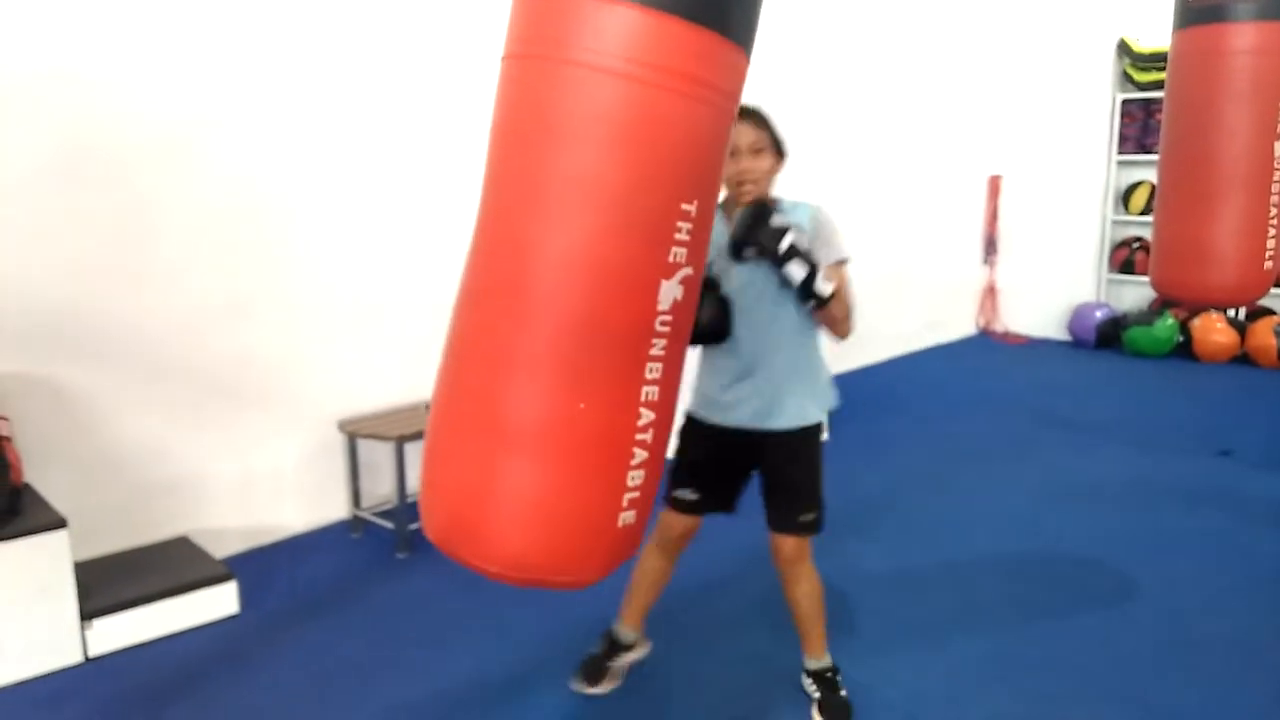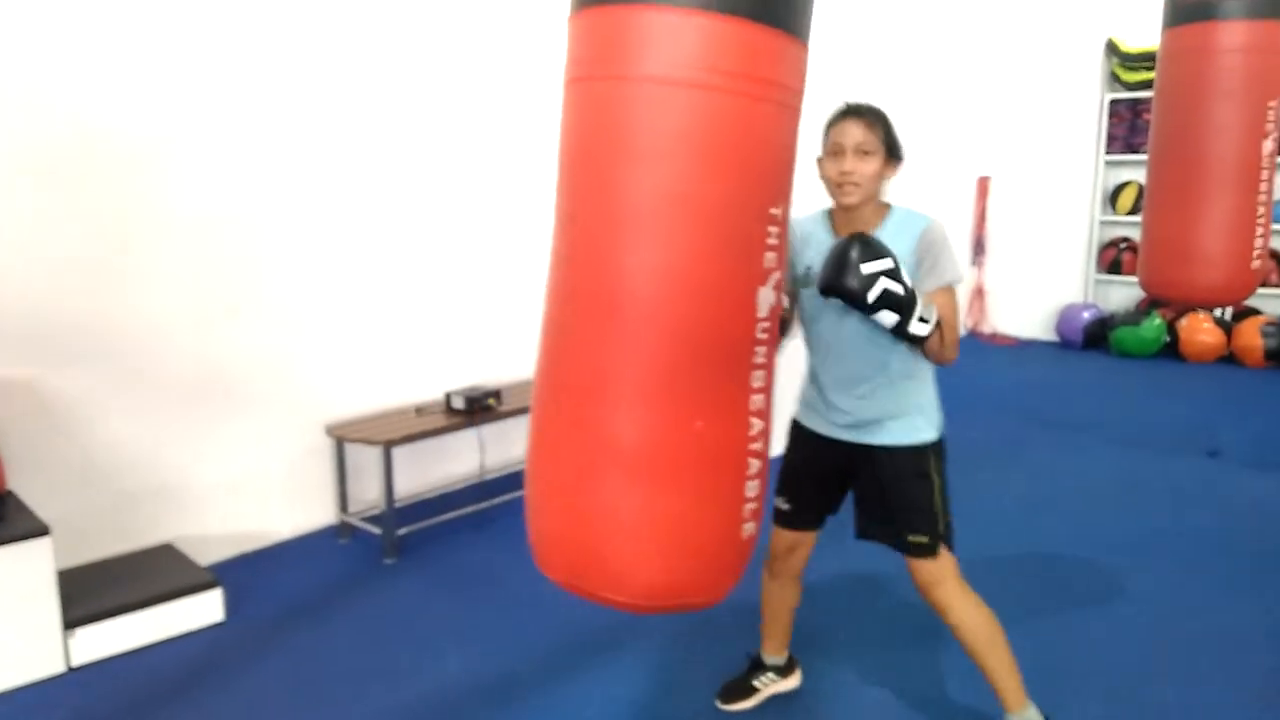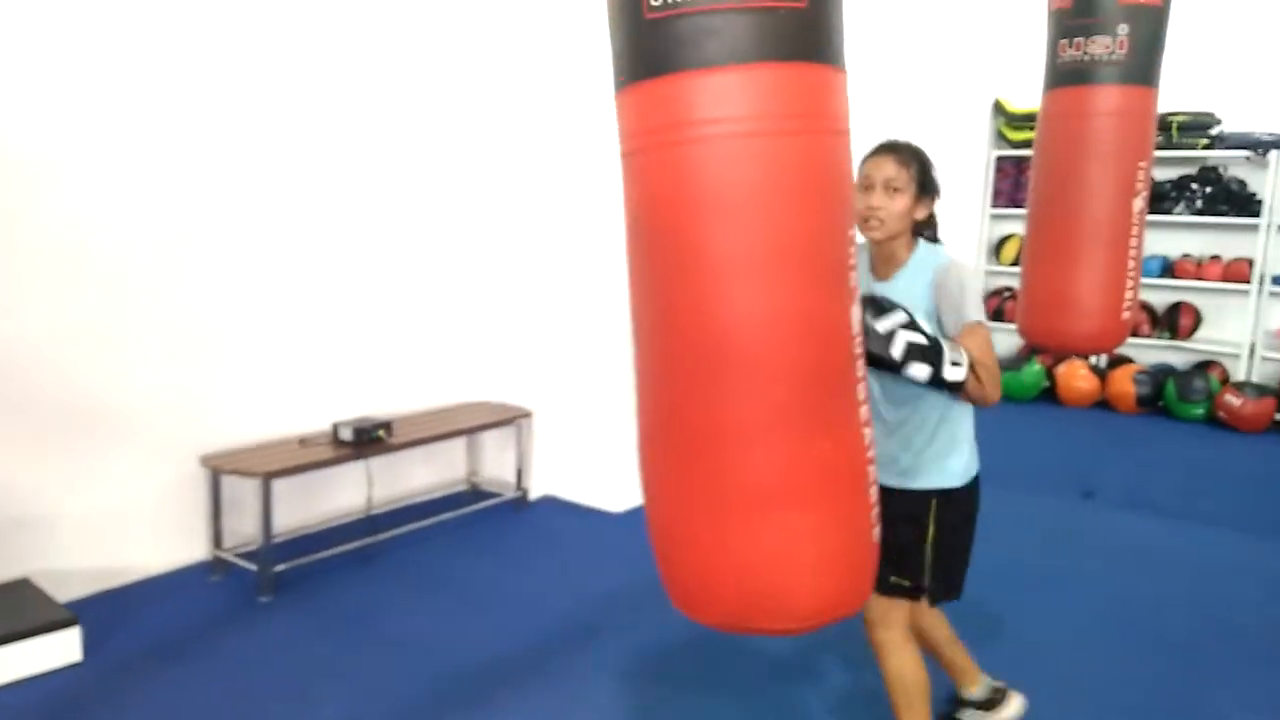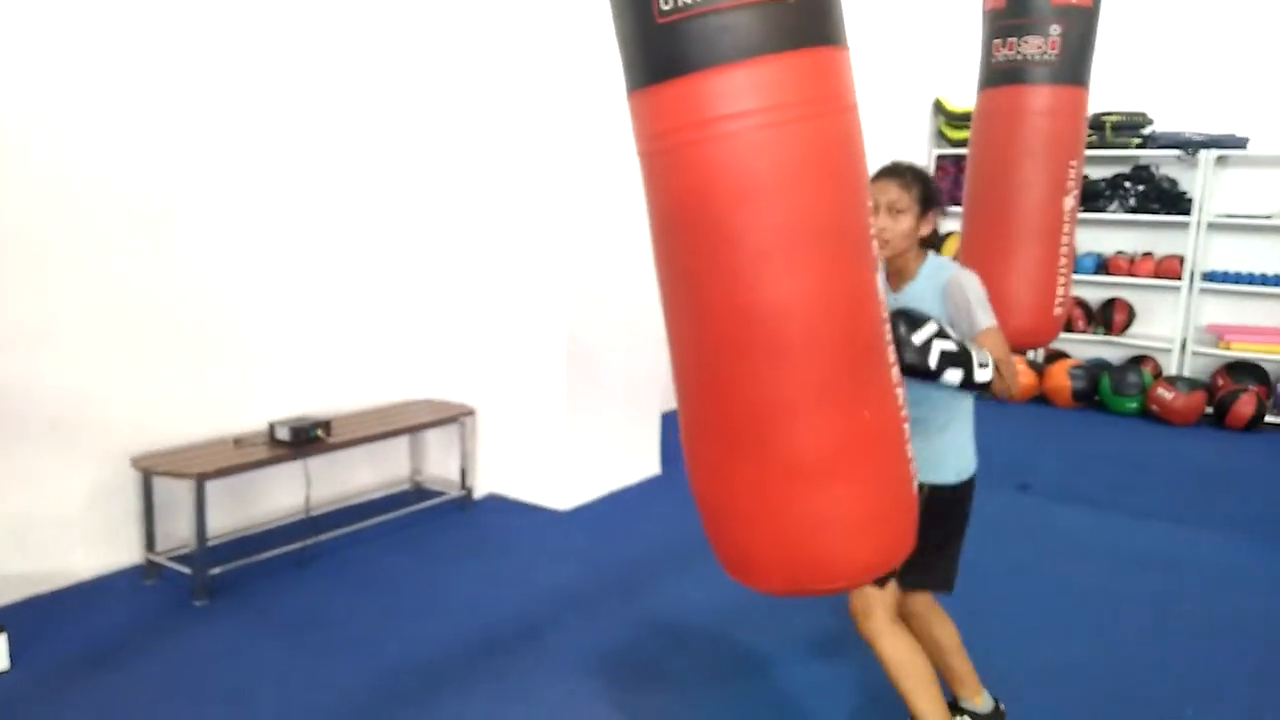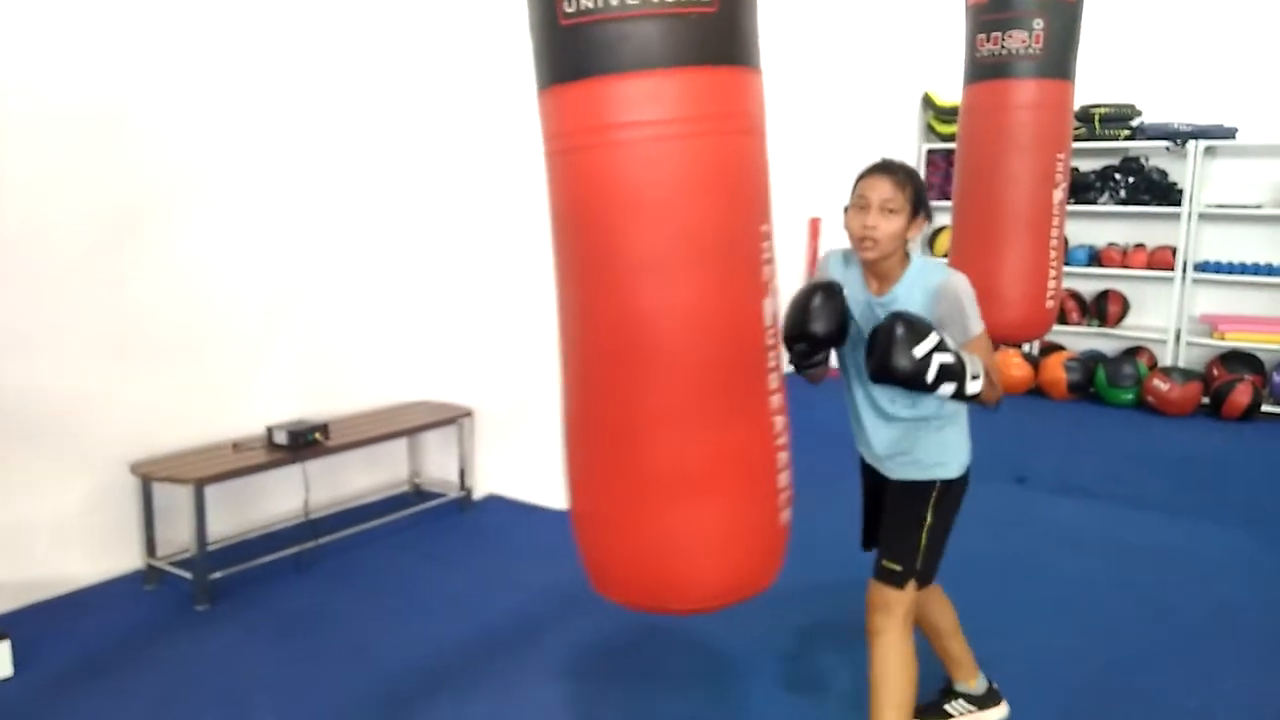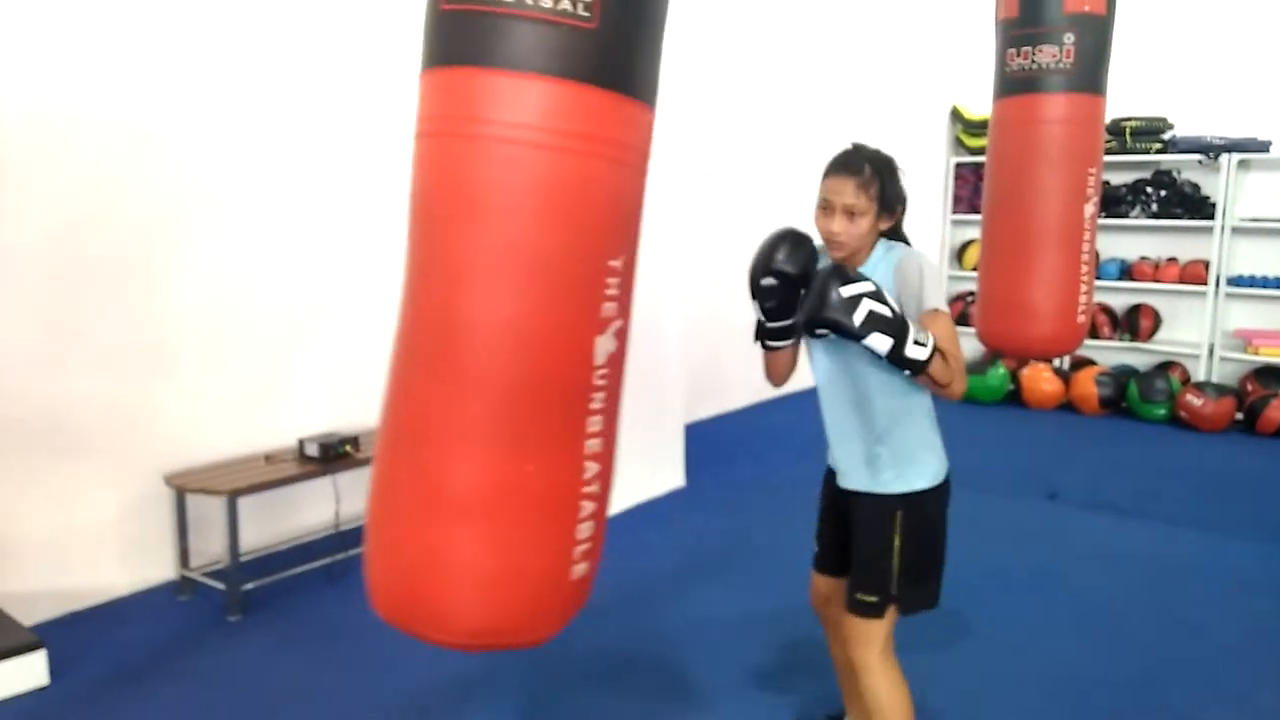
dt=0.4s
person 1, frame 1
left shoulder: (808, 222)
left elbow: (840, 323)
left wrist: (795, 258)
right wrist: (690, 316)
left hip: (789, 413)
right hip: (716, 411)
left knee: (790, 551)
right knee: (671, 531)
left ankle: (819, 668)
right ankle: (624, 637)
person 1, frame 2
left shoulder: (924, 235)
right shoulder: (800, 236)
left elbow: (944, 346)
left wrist: (892, 295)
left hip: (901, 434)
right hip: (821, 426)
left knee: (938, 581)
right knee: (784, 551)
right ankle: (774, 664)
person 1, frame 3
left shoulder: (947, 276)
right shoulder: (852, 268)
left elbow: (987, 387)
left wrist: (919, 353)
left hip: (934, 477)
right hip: (881, 466)
left knee: (889, 620)
right knee: (908, 602)
person 1, frame 4
left shoulder: (955, 285)
left elbow: (1007, 380)
left wrist: (948, 358)
left hip: (936, 472)
left knee: (869, 604)
right knee: (910, 600)
person 1, frame 5
left shoulder: (946, 288)
right shoulder: (833, 271)
left elbow: (992, 387)
right elbow: (817, 370)
left wrist: (946, 370)
right wrist: (808, 345)
left hip: (930, 465)
right hip: (878, 456)
left knee: (885, 614)
right knee: (912, 585)
person 1, frame 6
left shoulder: (905, 267)
right shoulder: (812, 267)
left elbow: (952, 380)
right elbow: (778, 373)
left wrist: (882, 325)
right wrist: (776, 309)
left hip: (905, 481)
right hip: (848, 469)
left knee: (865, 640)
right knee: (832, 608)
